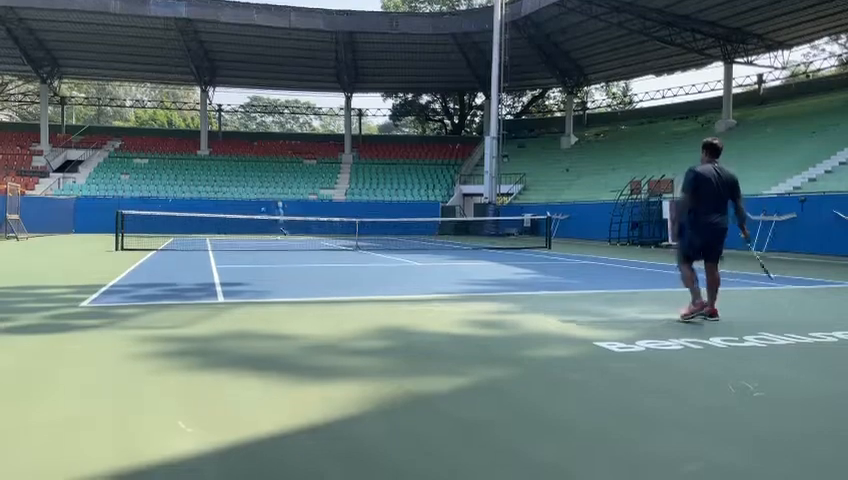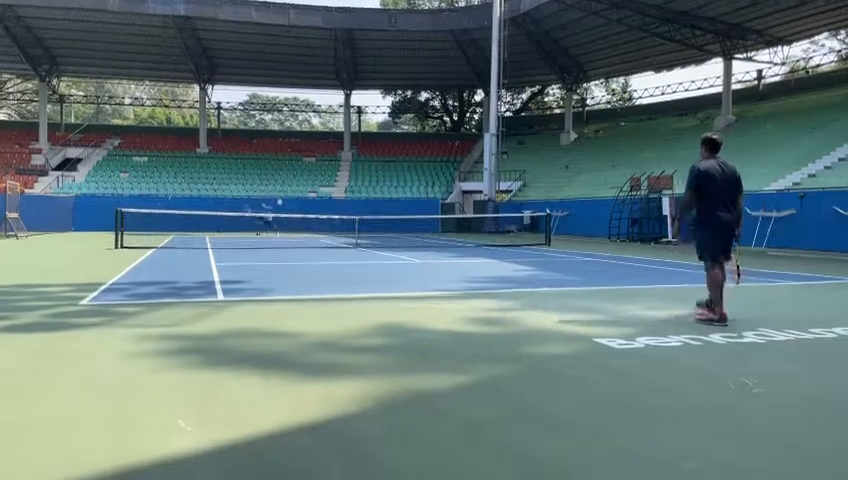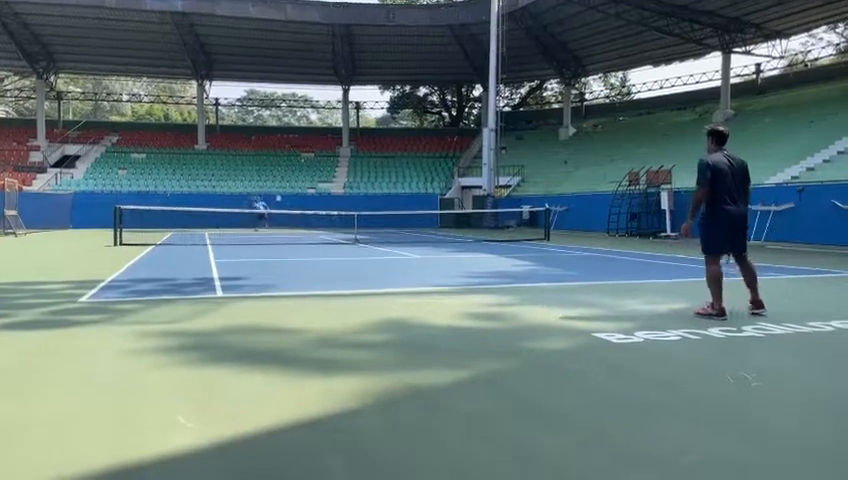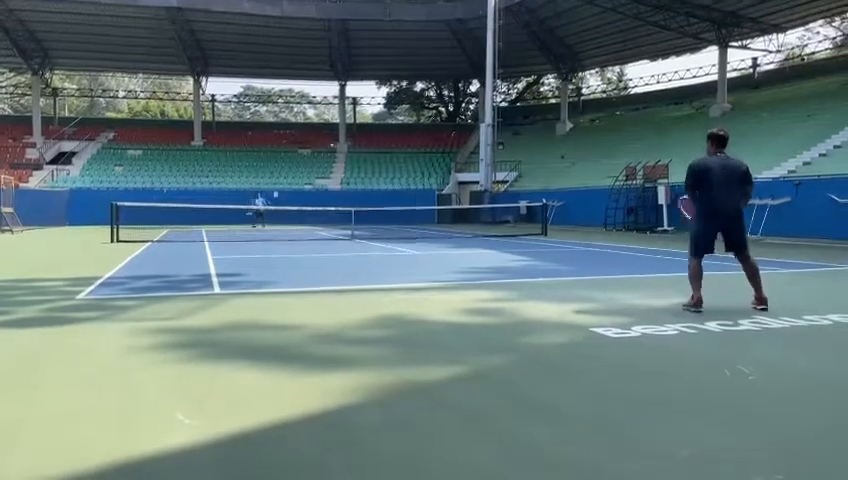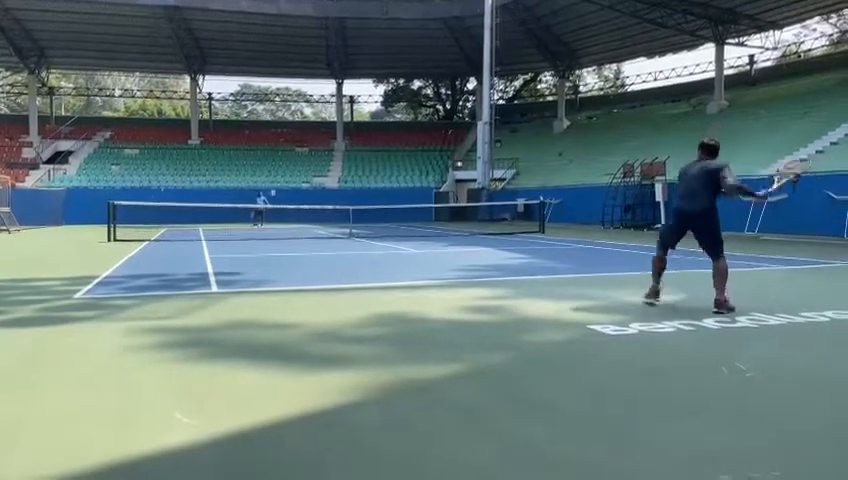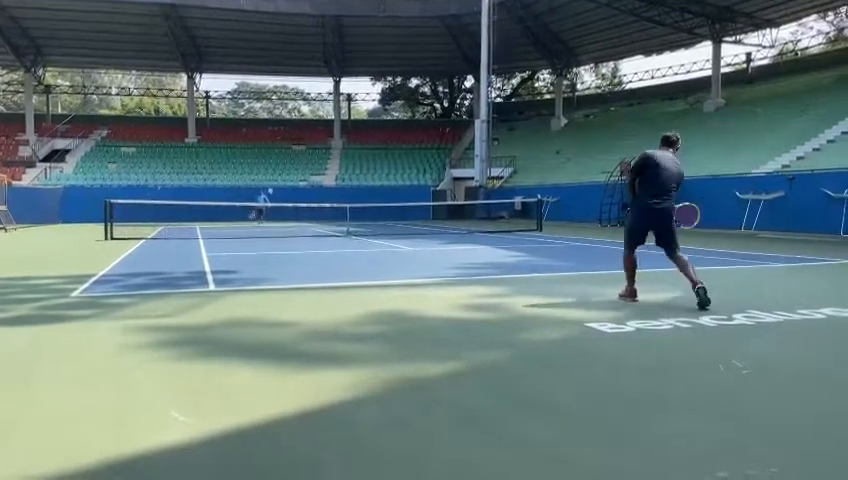
dt=0.4s
person 1, frame 1
left shoulder: (695, 172)
right shoulder: (730, 176)
left elbow: (685, 200)
right elbow: (738, 206)
left wrist: (677, 222)
right wrist: (743, 229)
left hip: (696, 226)
right hip: (719, 227)
left knee: (684, 262)
right knee: (712, 266)
left ankle: (697, 302)
right ankle: (710, 308)
person 1, frame 2
left shoulder: (699, 169)
right shoulder: (732, 170)
left elbow: (689, 199)
right elbow: (739, 201)
left wrist: (679, 219)
right wrist: (737, 225)
left hip: (707, 223)
right hip: (727, 223)
left knee: (712, 265)
right knee: (719, 264)
left ankle: (718, 312)
right ankle: (712, 302)
person 1, frame 3
left shoulder: (707, 162)
right shoulder: (741, 162)
left elbow: (702, 193)
right elbow: (747, 191)
left wrist: (690, 219)
left hip: (716, 217)
right hip: (738, 216)
left knee: (712, 260)
right knee: (742, 258)
left ankle: (717, 307)
right ankle: (756, 301)
person 1, frame 4
left shoulder: (697, 165)
right shoulder: (740, 166)
left elbow: (690, 193)
right elbow: (748, 193)
left wrist: (698, 211)
left hip: (707, 216)
right hip: (733, 216)
left knee: (695, 257)
right knee: (745, 256)
left ankle: (696, 298)
right ankle: (760, 298)
person 1, frame 5
left shoulder: (685, 170)
right shoulder: (720, 167)
right elbow: (730, 185)
right wrist: (754, 194)
left hip: (679, 212)
right hip: (705, 214)
left knee: (661, 250)
right knee: (718, 257)
left ankle: (654, 290)
right ankle: (720, 299)
person 1, frame 6
left shoulder: (649, 156)
right shoulder: (678, 168)
left elbow: (630, 178)
left wrist: (636, 196)
left hip: (642, 208)
right hip: (665, 211)
left knee: (629, 248)
right knee: (674, 253)
left ankle: (630, 290)
right ankle: (697, 284)
